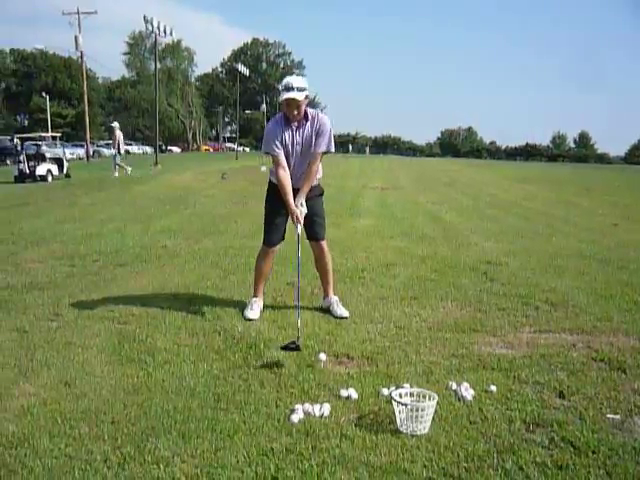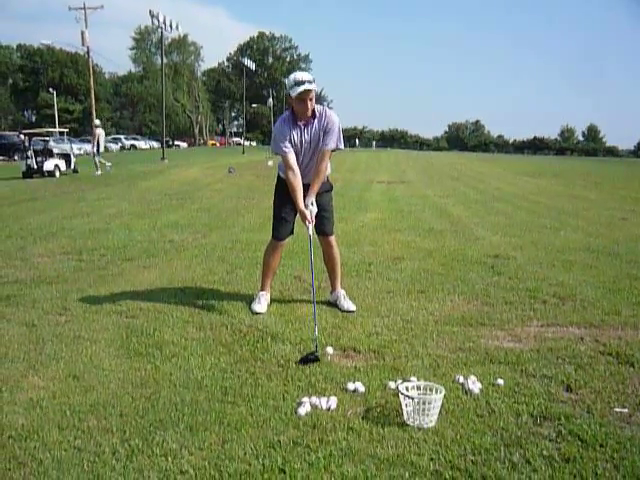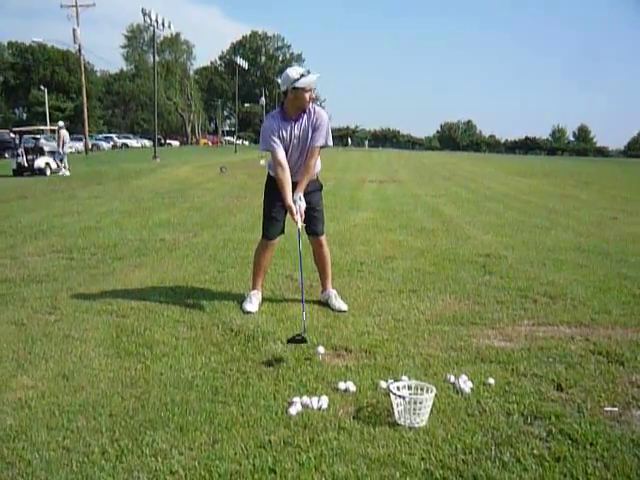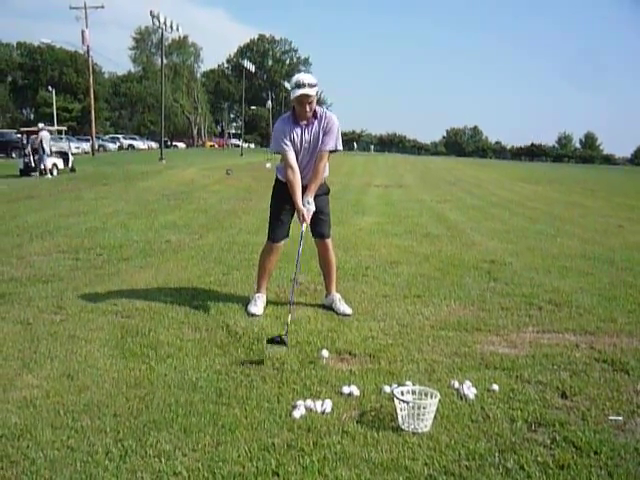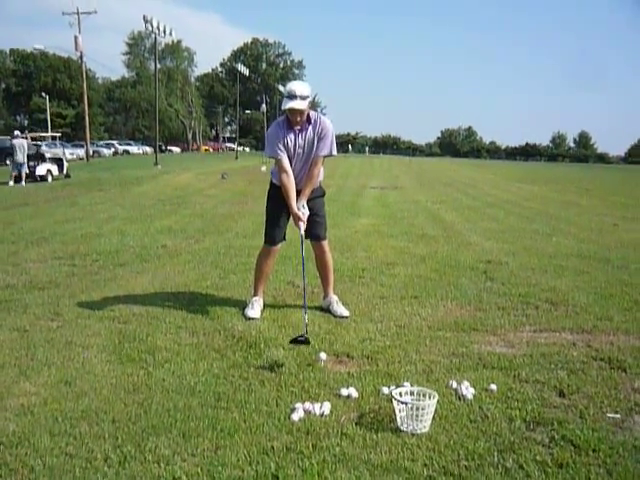
dt=0.7s
person 1, frame 1
left shoulder: (321, 122)
right shoulder: (274, 127)
left elbow: (314, 164)
right elbow: (280, 168)
left wrist: (301, 198)
right wrist: (290, 206)
left hip: (310, 189)
right hip: (279, 190)
left knee: (320, 244)
right knee: (269, 245)
left ankle: (329, 298)
right ankle: (256, 298)
person 1, frame 2
left shoulder: (329, 119)
right shoulder: (282, 126)
left elbow: (323, 162)
right elbow: (291, 169)
left wrist: (311, 198)
right wrist: (300, 207)
left hip: (319, 185)
right hip: (287, 185)
left knee: (328, 238)
right knee: (278, 239)
left ankle: (337, 292)
right ankle: (264, 292)
person 1, frame 3
left shoulder: (318, 116)
right shoulder: (272, 122)
left elbow: (312, 159)
right elbow: (280, 165)
left wrist: (299, 194)
right wrist: (288, 203)
left hip: (309, 183)
right hip: (277, 183)
left knee: (319, 238)
right knee: (269, 239)
left ankle: (328, 291)
right ankle: (255, 292)
person 1, frame 4
left shoulder: (329, 121)
right shoulder: (282, 125)
left elbow: (321, 162)
right elbow: (291, 167)
left wrist: (309, 198)
right wrist: (298, 205)
left hip: (317, 187)
right hip: (286, 186)
left knee: (324, 240)
right knee: (274, 241)
left ankle: (331, 295)
right ankle: (260, 294)
person 1, frame 5
left shoulder: (323, 125)
right shoulder: (276, 130)
left elbow: (316, 167)
right elbow: (284, 171)
left wrist: (303, 201)
right wrist: (293, 208)
left hip: (312, 190)
right hip: (280, 190)
left knee: (321, 243)
right knee: (271, 244)
left ankle: (330, 297)
right ankle: (257, 298)
